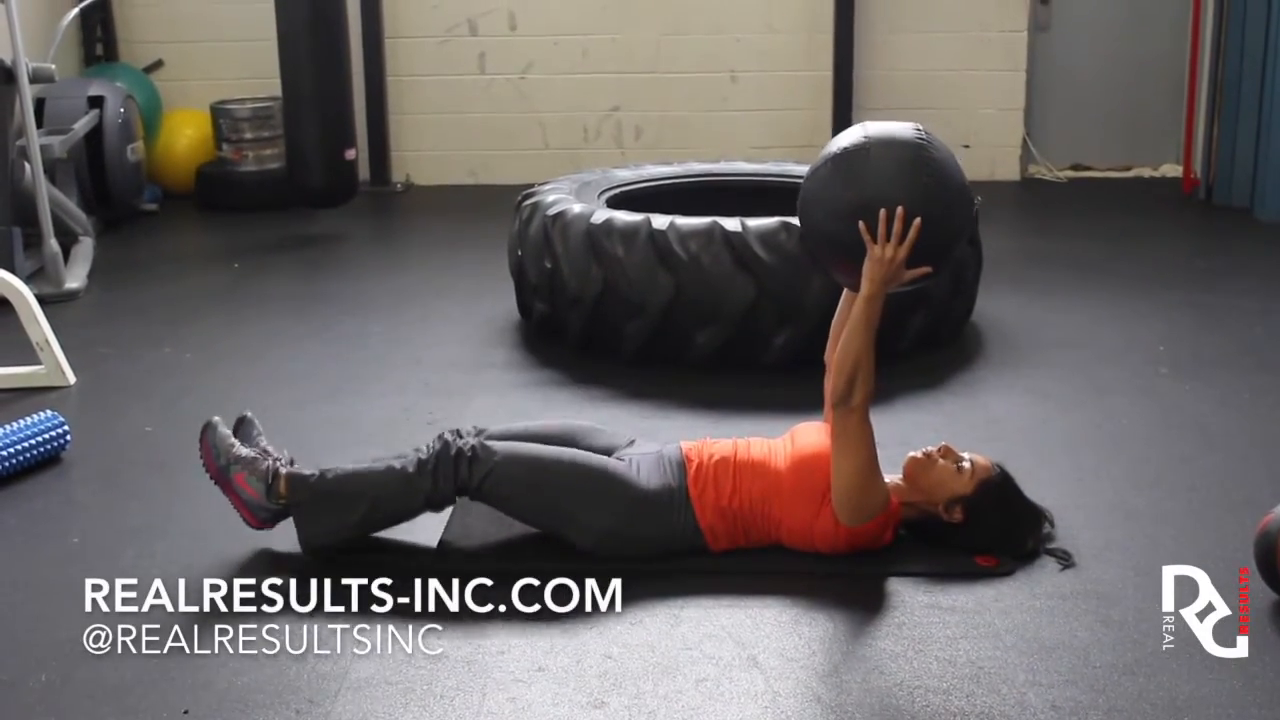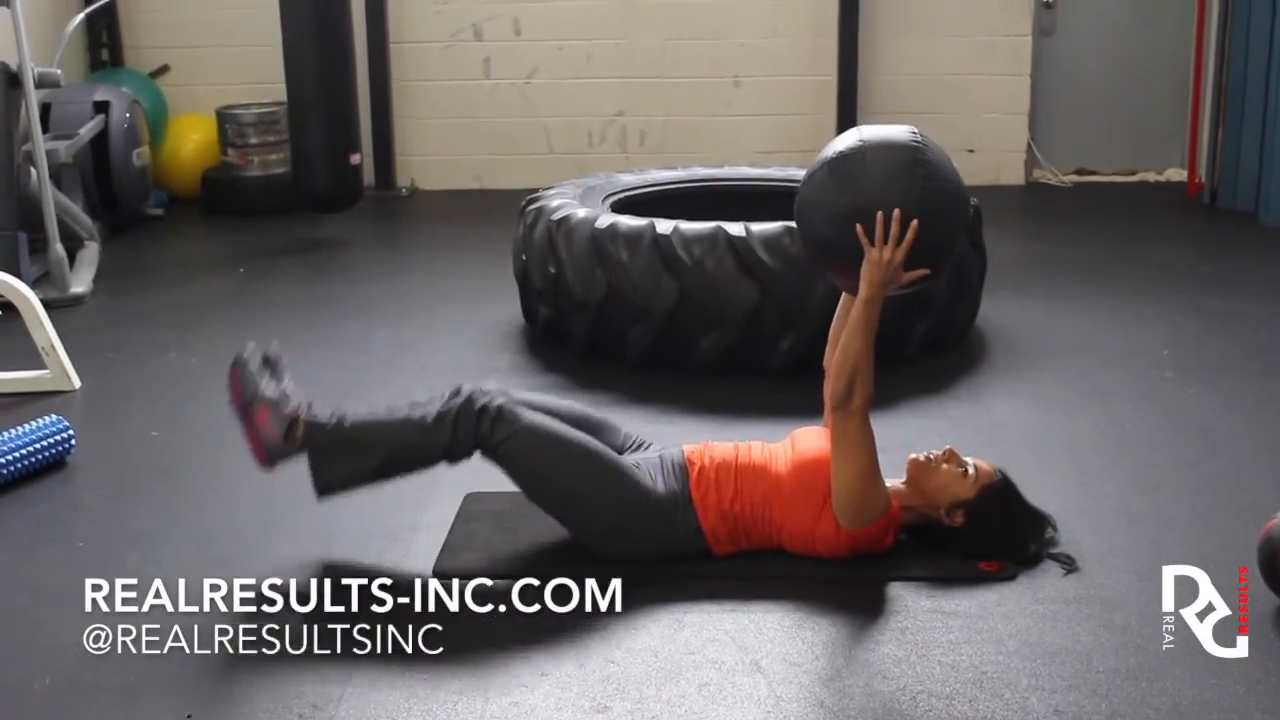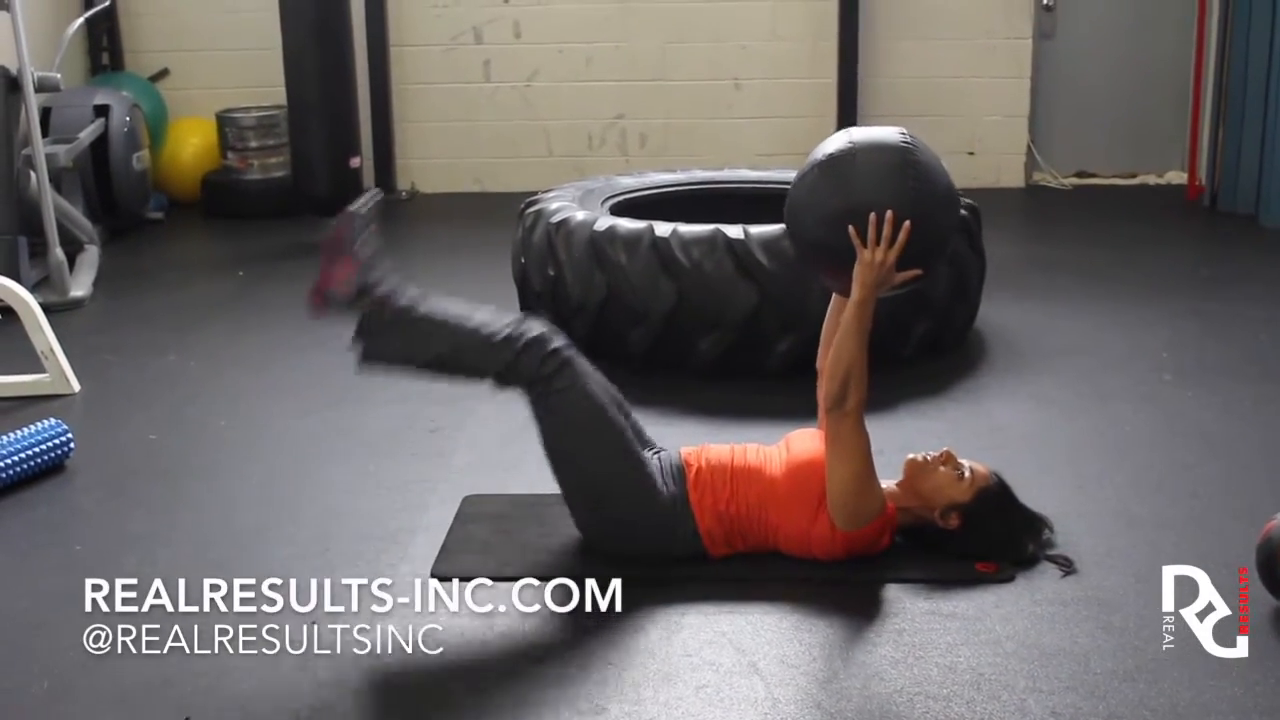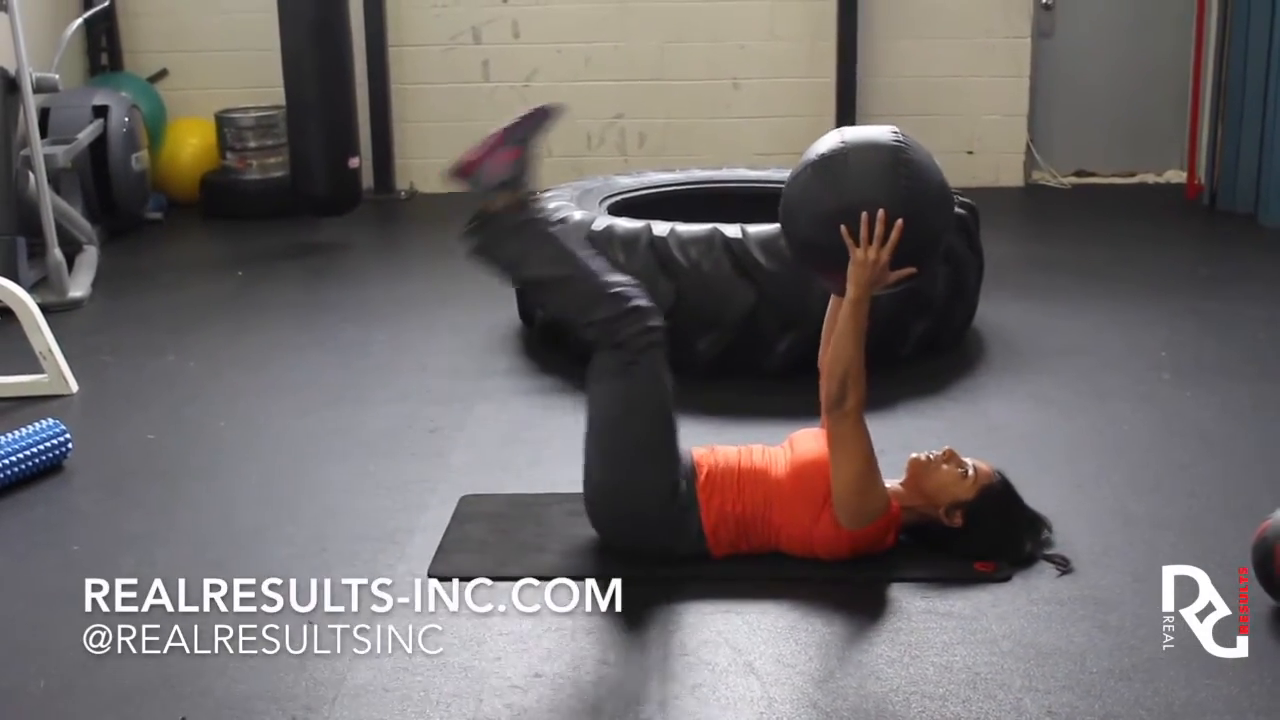
dt=0.2s
person 1, frame 1
left shoulder: (868, 516)
right shoulder: (874, 487)
left elbow: (849, 401)
right elbow: (837, 371)
left wrist: (875, 288)
right wrist: (859, 276)
left hip: (649, 515)
right hip: (658, 469)
left knee: (461, 457)
right knee: (473, 438)
left ankle: (278, 492)
right ankle: (285, 474)
person 1, frame 2
left shoulder: (868, 521)
right shoulder: (881, 495)
left elbow: (847, 406)
right elbow: (837, 380)
left wrist: (872, 293)
right wrist: (856, 282)
left hip: (652, 517)
right hip: (660, 472)
left knee: (480, 413)
right knee: (495, 404)
left ankle: (298, 432)
right ankle: (305, 428)
person 1, frame 3
left shoulder: (862, 521)
right shoulder: (879, 503)
left elbow: (842, 405)
right elbow: (833, 391)
left wrist: (864, 290)
right wrist: (853, 289)
left hip: (653, 520)
right hip: (663, 476)
left knee: (540, 355)
right knee: (539, 350)
left ankle: (367, 295)
right ankle: (372, 288)
person 1, frame 4
left shoulder: (865, 521)
right shoulder: (885, 498)
left elbow: (841, 403)
right elbow: (836, 384)
left wrist: (858, 293)
right wrist: (851, 291)
left hip: (649, 517)
right hip: (674, 488)
left knee: (632, 327)
right knee: (615, 323)
left ankle: (503, 204)
right ankle: (501, 225)
